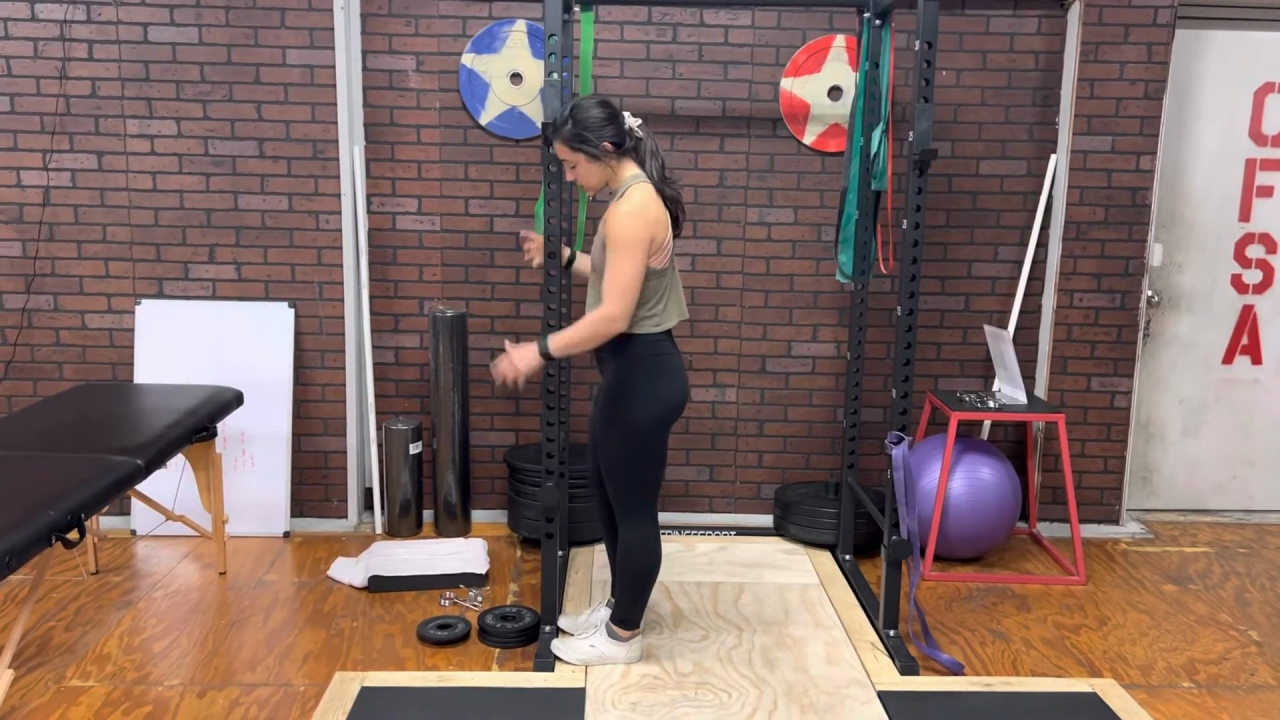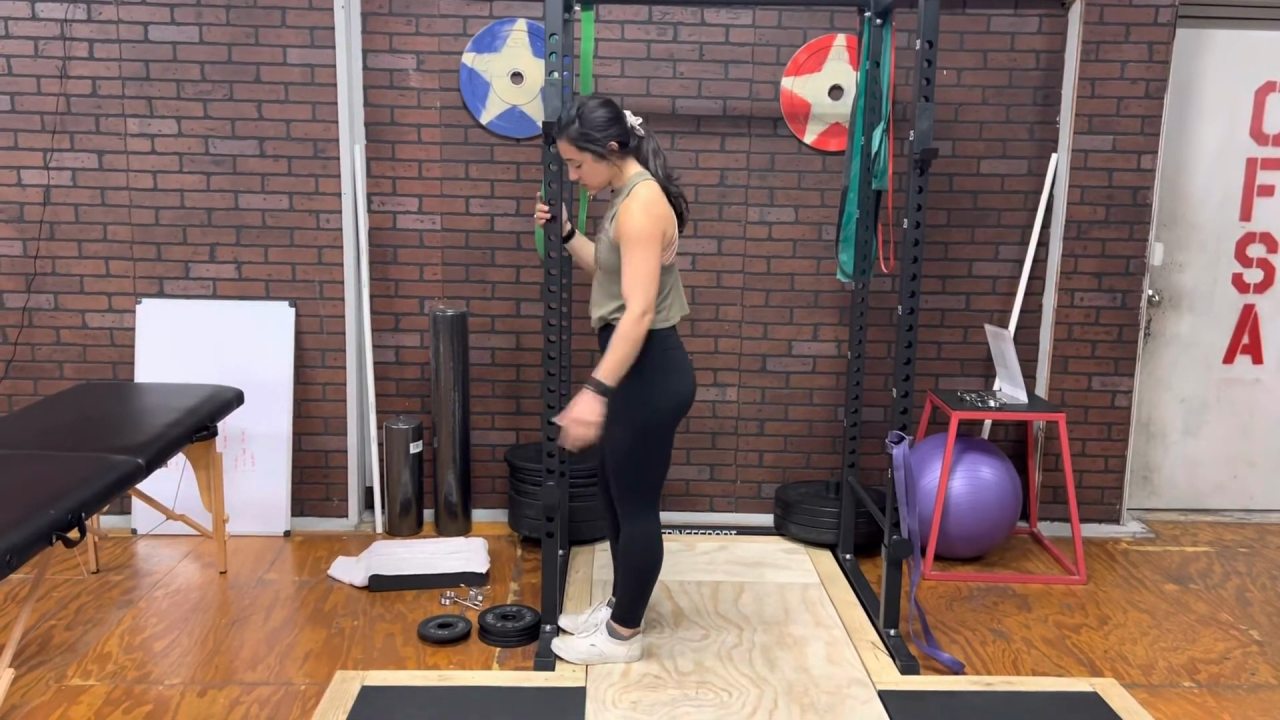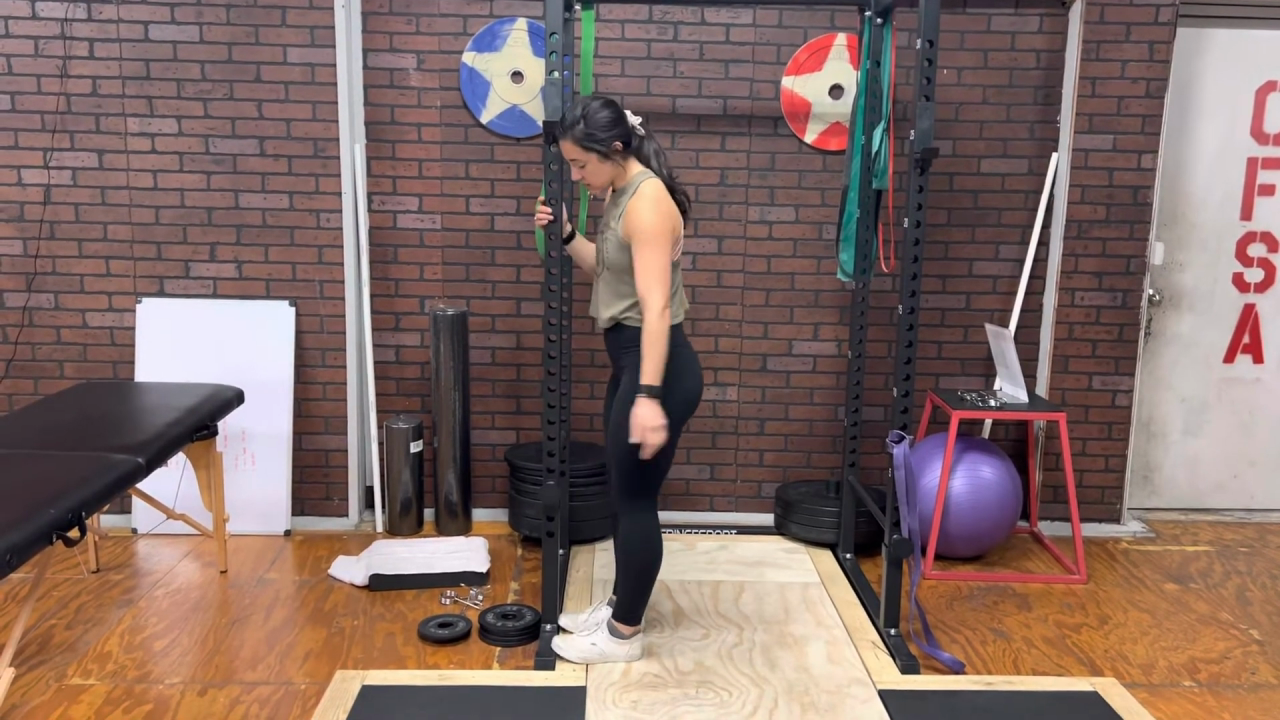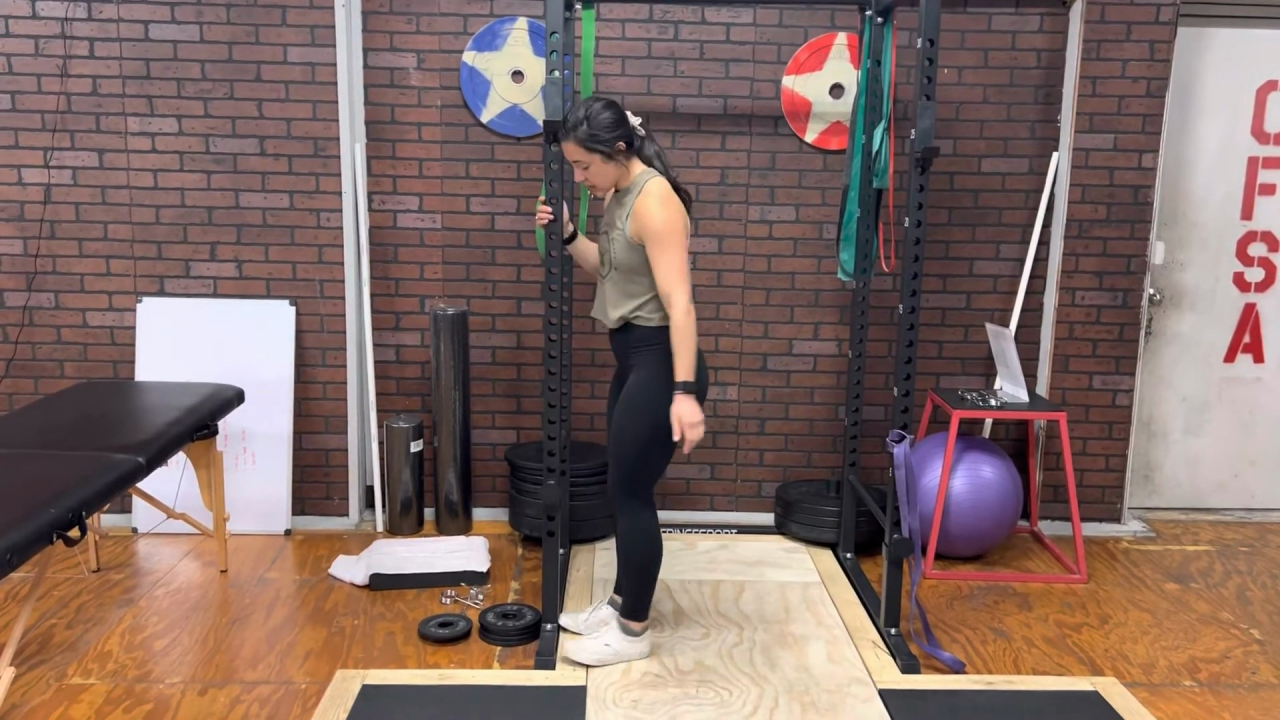
dt=0.1s
person 1, frame 1
left shoulder: (633, 210)
right shoulder: (629, 197)
left elbow: (614, 315)
left wrist: (539, 352)
right wrist: (558, 256)
left hip: (644, 374)
right hip: (631, 370)
left knee: (634, 508)
right knee: (611, 495)
left ankle: (622, 635)
right ankle: (620, 605)
person 1, frame 2
left shoulder: (639, 206)
right shoulder: (626, 196)
left elbow: (638, 312)
left wrist: (596, 391)
right wrist: (567, 234)
left hip: (651, 371)
right hip: (635, 369)
left knee: (635, 505)
right knee: (616, 494)
left ankle: (623, 634)
right ankle: (621, 605)
person 1, frame 3
left shoulder: (647, 203)
right shoulder: (619, 194)
left elbow: (658, 307)
left wrist: (650, 397)
right wrist: (566, 235)
left hip: (654, 364)
right hip: (628, 359)
left knee: (634, 499)
right knee: (624, 493)
left ankle: (623, 632)
right ankle: (622, 606)
person 1, frame 4
left shoulder: (654, 202)
right shoulder: (619, 195)
left elbow: (679, 303)
left wrist: (684, 392)
right wrist: (567, 234)
left hip: (658, 359)
right hip: (633, 357)
left knee: (630, 495)
right knee: (625, 491)
left ankle: (632, 630)
right ankle: (624, 603)
